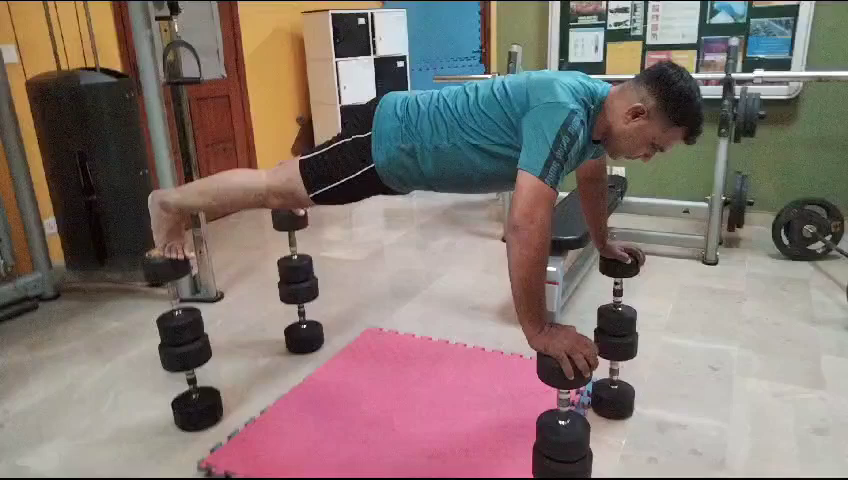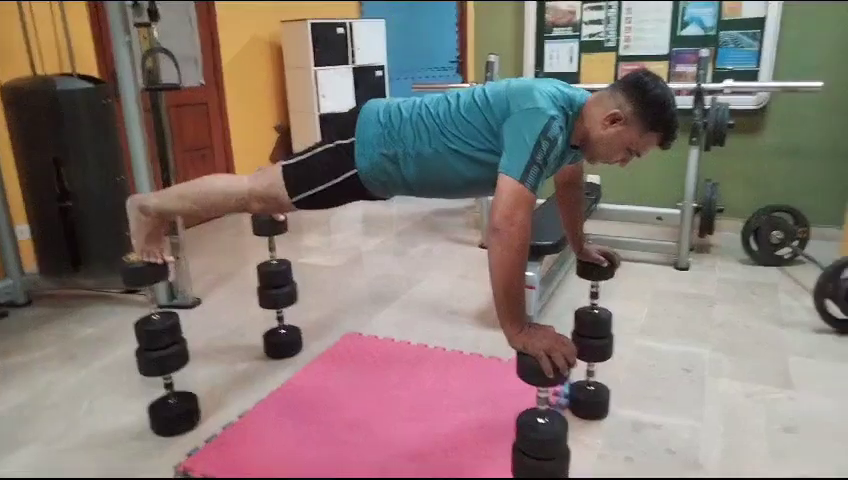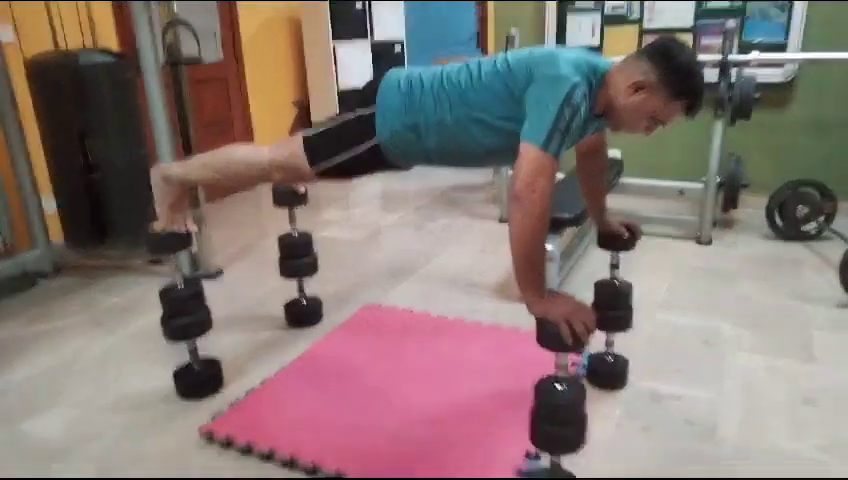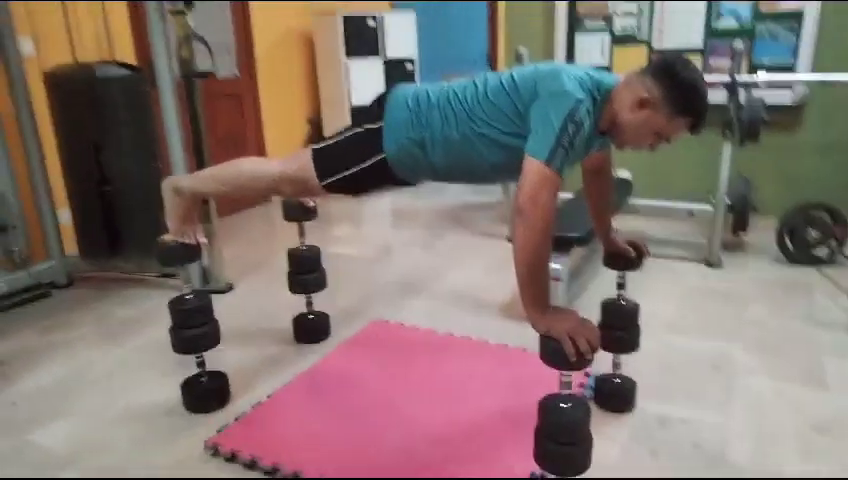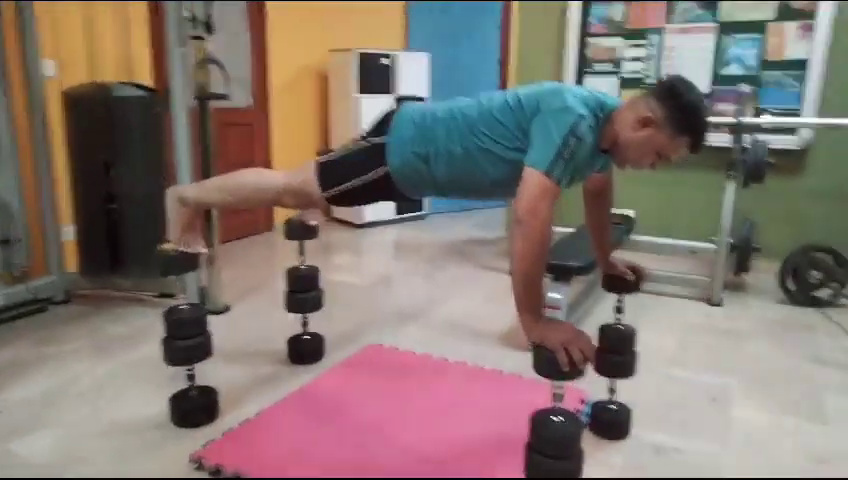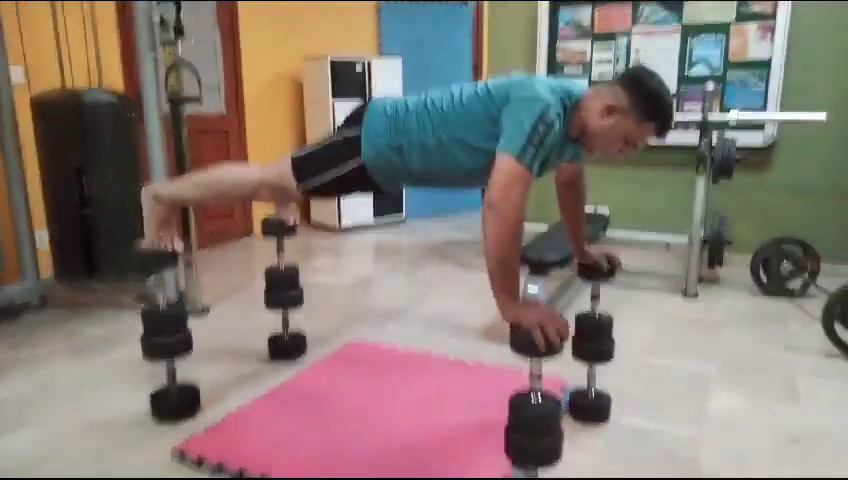
dt=0.2s
person 1, frame 1
left shoulder: (600, 105)
right shoulder: (564, 113)
left elbow: (591, 175)
right elbow: (527, 222)
left wrist: (603, 243)
right wrist: (537, 329)
left hip: (409, 138)
right hip: (391, 141)
right knee: (276, 188)
right ankle: (170, 201)
person 1, frame 2
left shoulder: (576, 113)
right shoulder: (544, 119)
left elbow: (568, 181)
right elbow: (508, 224)
left wrist: (580, 246)
right wrist: (516, 328)
left hip: (389, 144)
right hip: (372, 148)
right knee: (259, 192)
right ankle: (150, 205)
person 1, frame 3
left shoulder: (599, 82)
right shoulder: (567, 87)
left elbow: (589, 150)
right elbow: (529, 192)
left wrist: (600, 218)
right wrist: (536, 296)
left hip: (409, 117)
right hip: (395, 119)
right knee: (280, 162)
right ankle: (174, 175)
person 1, frame 4
left shoulder: (605, 99)
right shoulder: (571, 102)
left elbow: (596, 168)
right elbow: (532, 206)
left wrist: (606, 236)
right wrist: (540, 310)
left hip: (415, 136)
right hip: (401, 133)
right knee: (288, 175)
right ankle: (185, 186)
person 1, frame 5
left shoulder: (606, 123)
right shoulder: (573, 120)
left elbow: (597, 190)
right elbow: (529, 218)
left wrist: (605, 258)
right wrist: (534, 321)
left hip: (421, 155)
right hip: (406, 148)
right knee: (293, 188)
right ankle: (187, 197)
person 1, frame 6
left shoulder: (575, 116)
right shoulder: (542, 109)
left elbow: (569, 180)
right elbow: (502, 203)
left wrist: (581, 248)
right wrist: (510, 304)
left hip: (393, 150)
right hip: (380, 141)
right knee: (269, 181)
right ankle: (164, 194)
